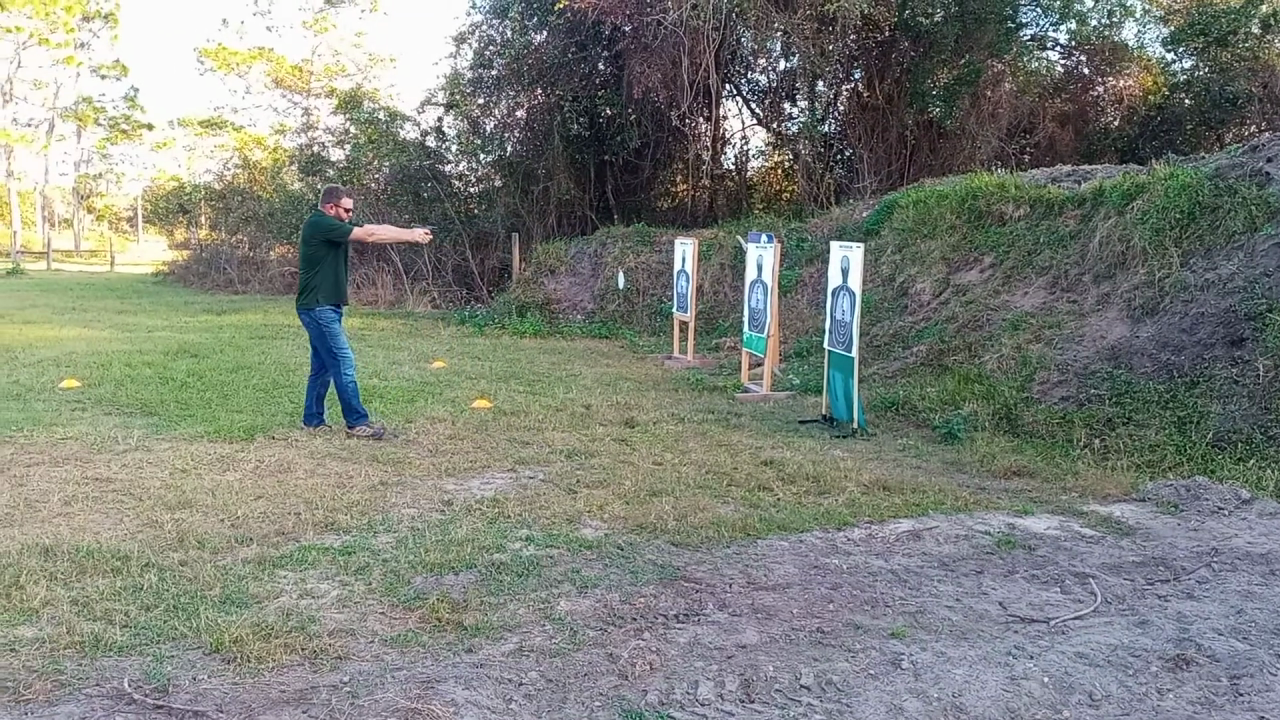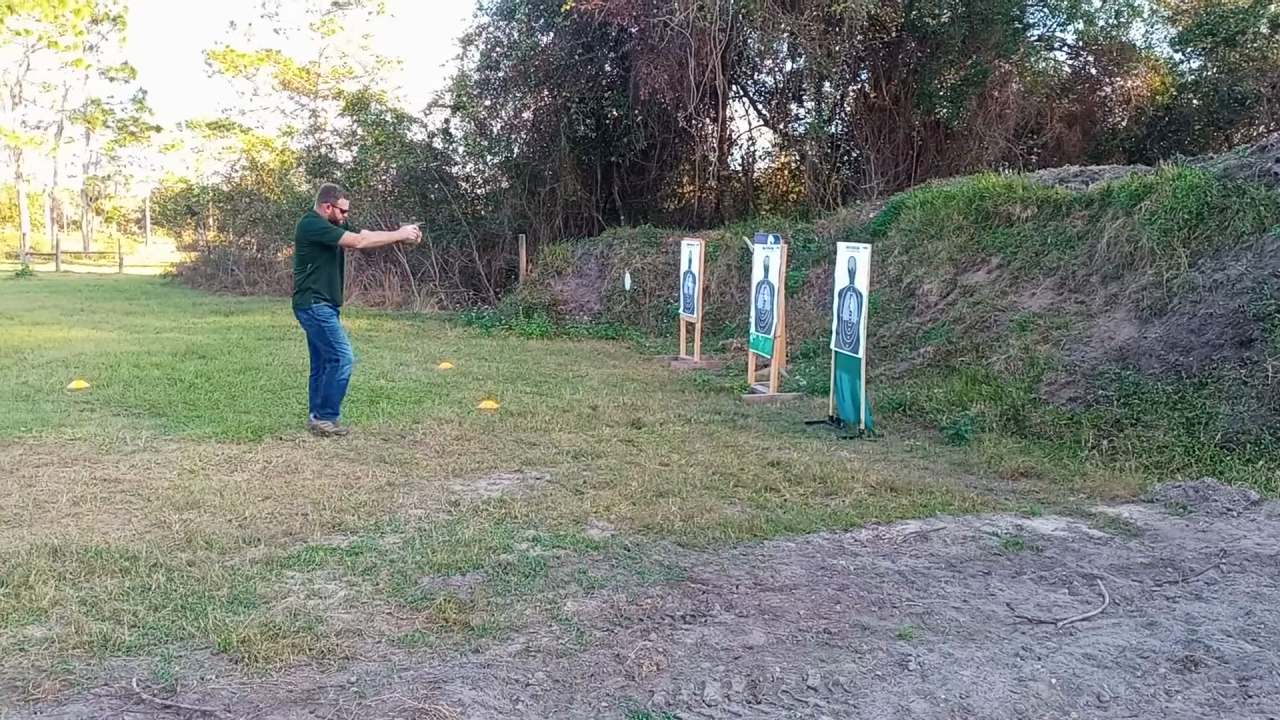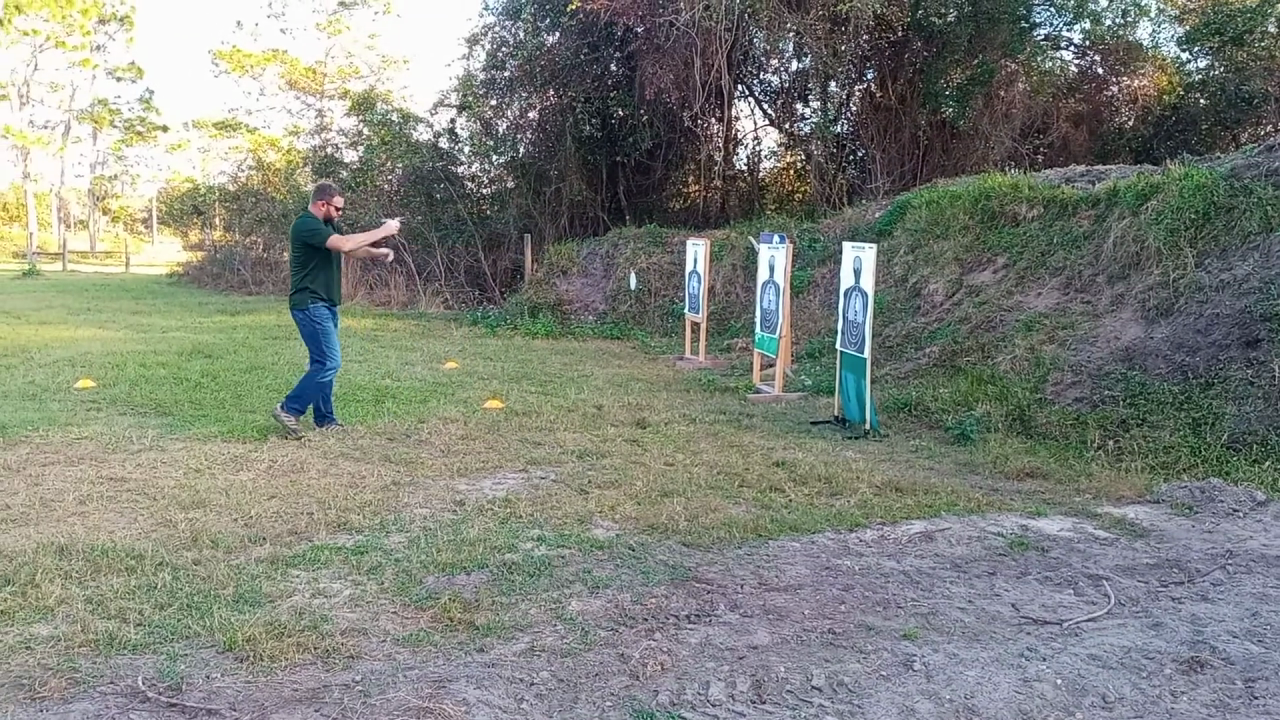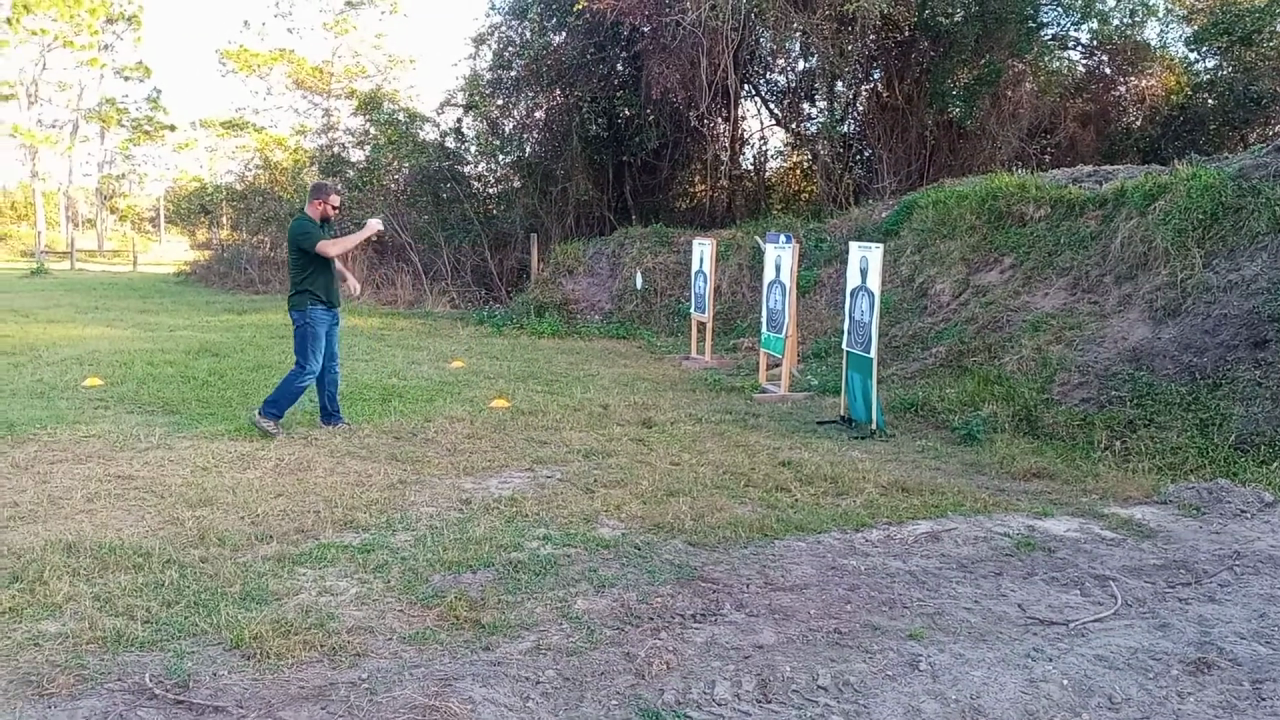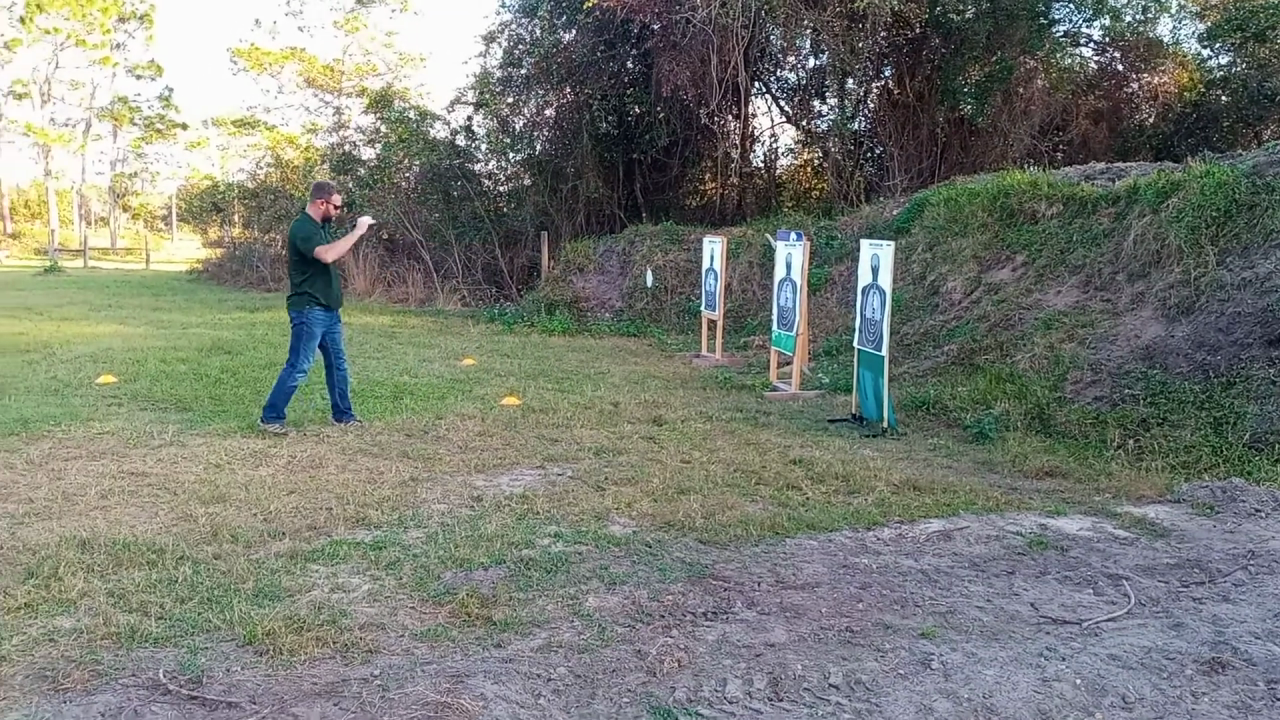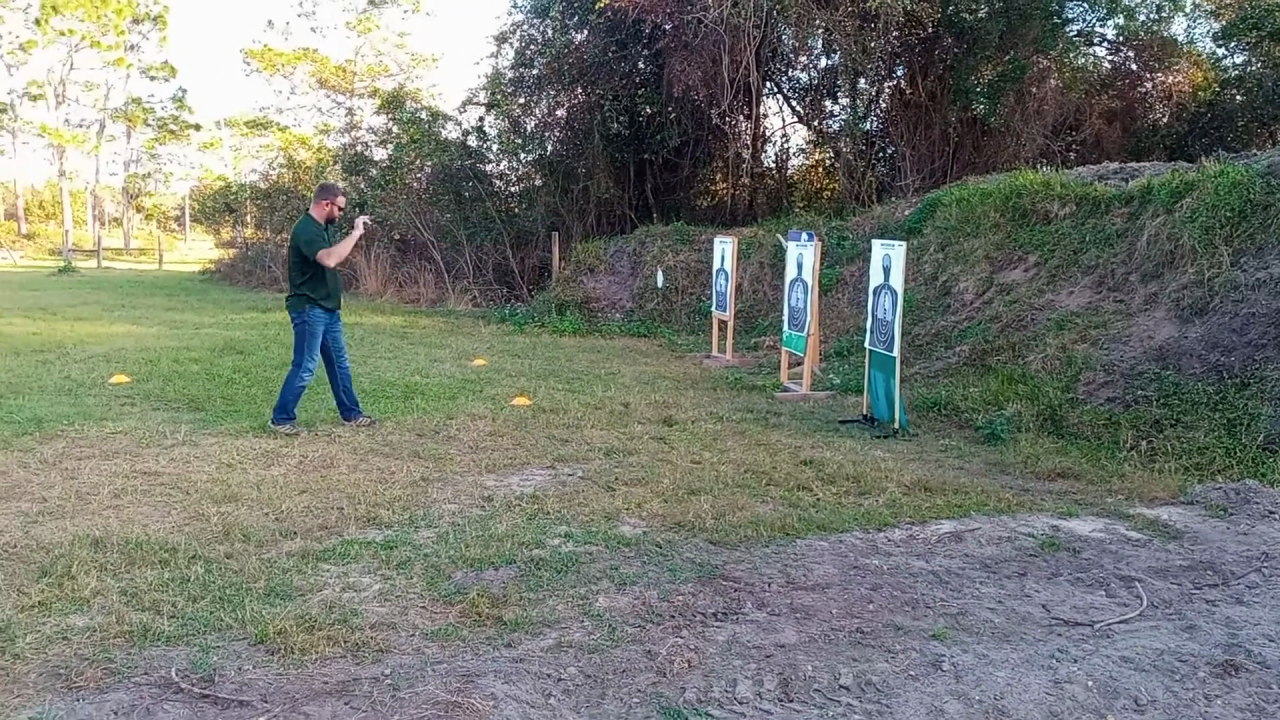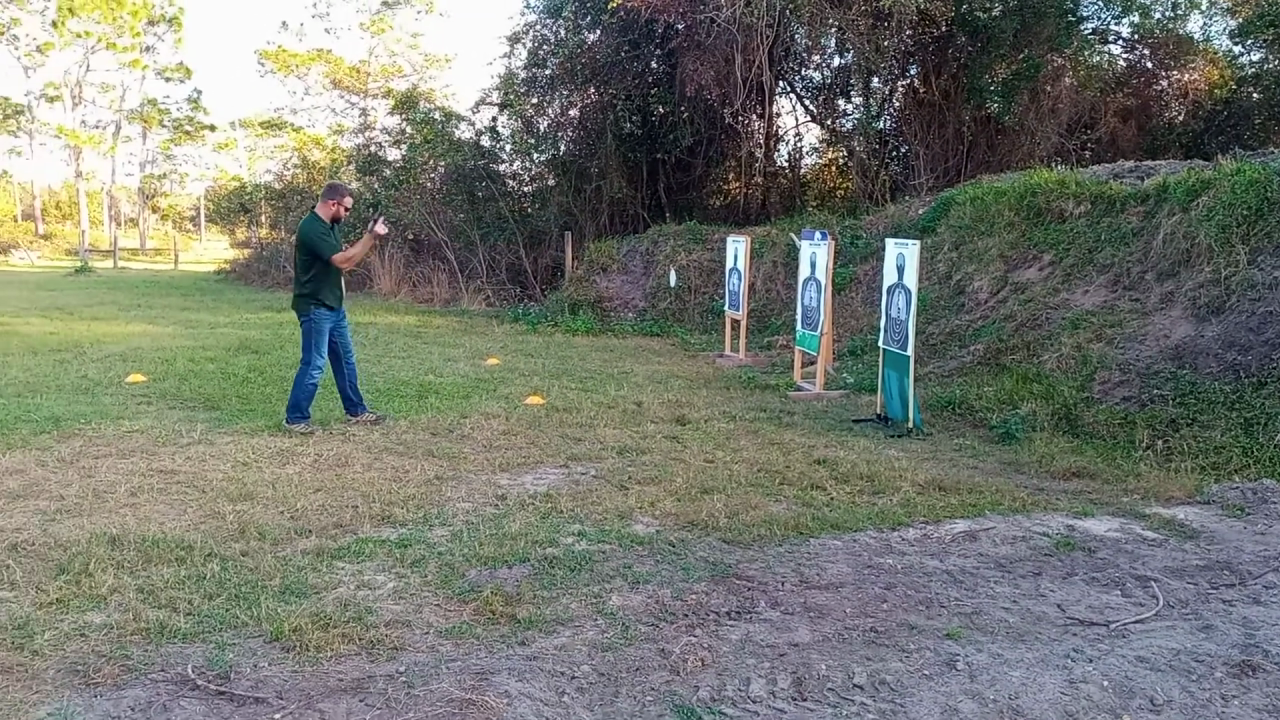
dt=0.1s
person 1, frame 1
left shoulder: (333, 226)
right shoulder: (319, 224)
left elbow: (372, 229)
right elbow: (368, 235)
left wrist: (411, 233)
right wrist: (410, 236)
left hip: (325, 307)
right hip: (318, 308)
left knee: (323, 366)
right knee: (343, 363)
left ankle: (313, 420)
right ankle: (357, 422)
person 1, frame 2
left shoulder: (331, 226)
right shoulder: (313, 226)
left elbow: (364, 235)
right elbow: (357, 241)
left wrist: (400, 234)
right wrist: (400, 235)
left hip: (324, 305)
right hip: (314, 307)
left knee: (324, 365)
right knee: (343, 360)
left ankle: (321, 416)
right ankle: (324, 415)
person 1, frame 3
left shoulder: (325, 225)
right shoulder: (306, 226)
left elbow: (348, 248)
right elbow: (344, 244)
left wrist: (377, 252)
right wrist: (381, 231)
left hip: (325, 306)
right hip: (312, 307)
left knee: (322, 362)
right knee: (329, 362)
left ankle: (324, 419)
right ankle: (289, 409)
person 1, frame 4
left shoulder: (322, 225)
right shoulder: (302, 227)
left elbow: (333, 257)
right elbow: (332, 249)
left wrist: (347, 276)
right wrist: (366, 232)
left hip: (327, 307)
right hip: (310, 309)
left knee: (330, 365)
right knee: (308, 367)
left ankle: (331, 418)
right ankle: (267, 414)
person 1, frame 5
left shoulder: (321, 225)
right shoulder: (302, 228)
right elbow: (327, 256)
right wrist: (358, 231)
left hip: (327, 307)
right hip: (308, 309)
left knee: (338, 363)
right knee: (299, 367)
left ankle: (343, 415)
right ankle: (270, 418)
person 1, frame 6
left shoulder: (323, 226)
right shoulder: (306, 230)
right elbow: (329, 260)
right wrist: (355, 234)
left hip: (327, 307)
right hip: (309, 309)
left knee: (339, 362)
right knee: (305, 367)
left ankle: (351, 414)
right ankle: (281, 419)
person 1, frame 7
left shoulder: (330, 225)
right shoulder: (311, 228)
right elbow: (344, 260)
right wrist: (371, 237)
left hip: (332, 306)
right hip: (315, 308)
left knee: (345, 359)
right knee: (314, 365)
left ankle: (356, 410)
right ankle: (295, 418)
